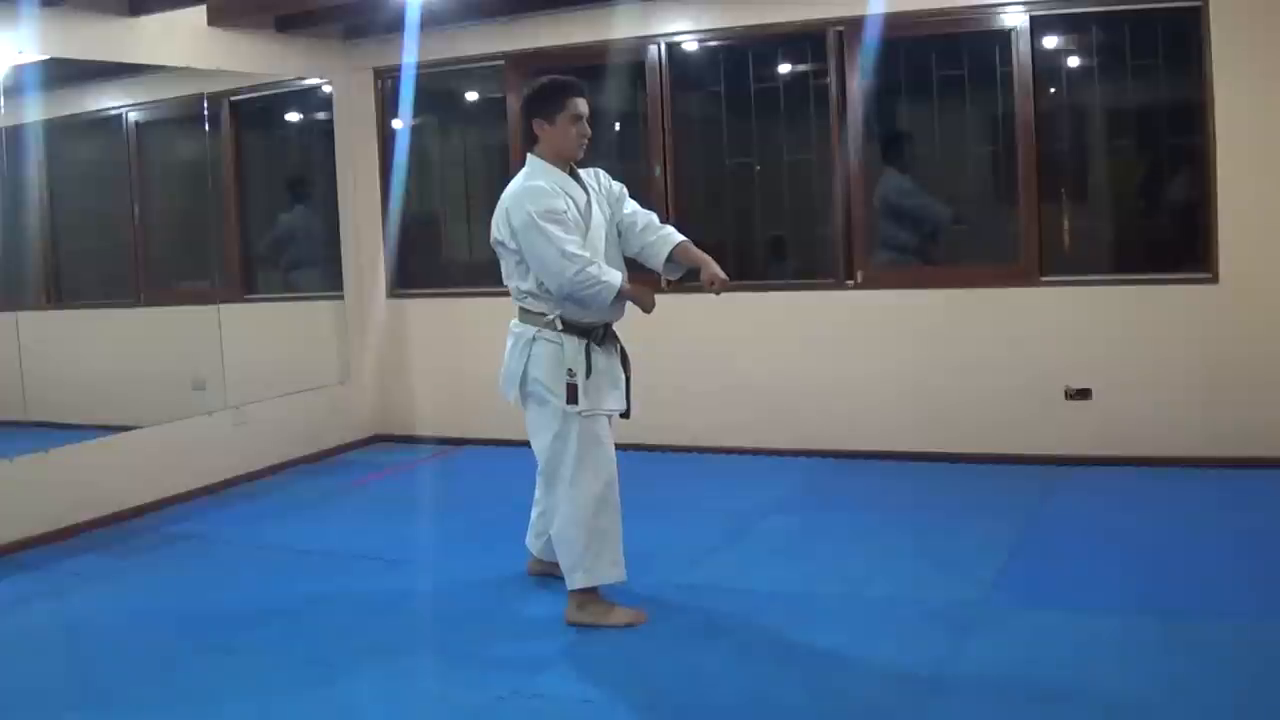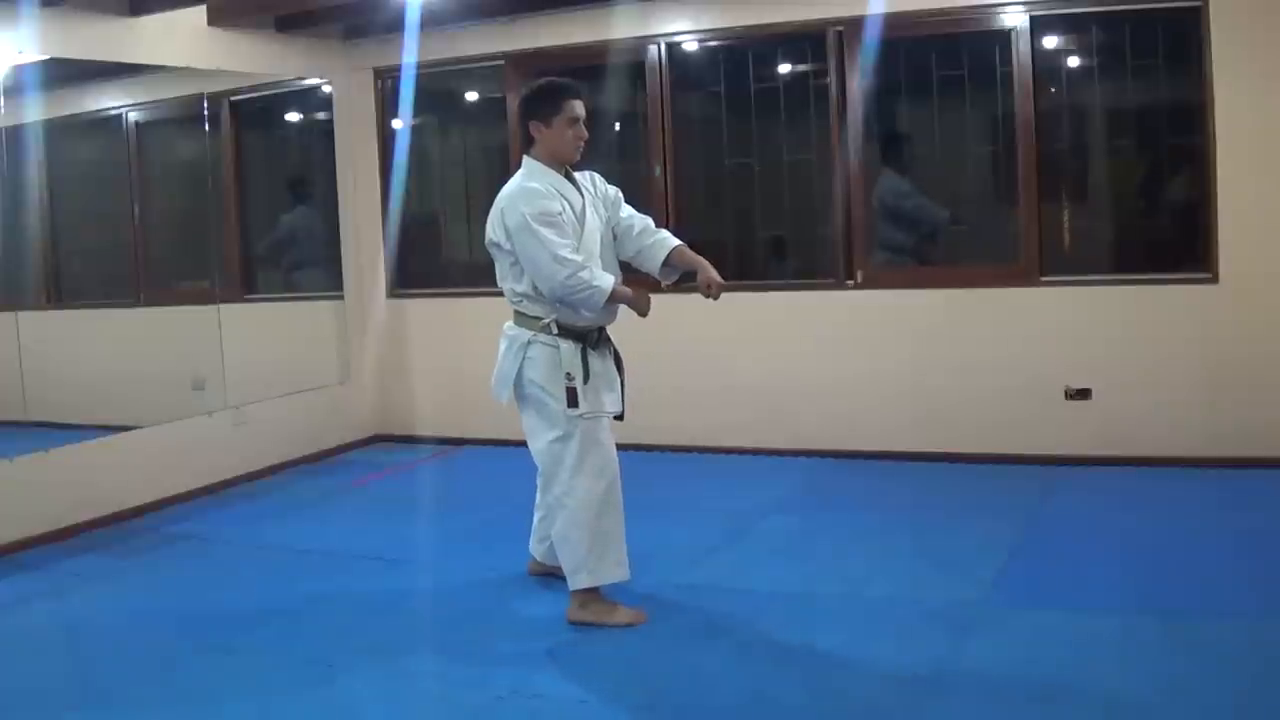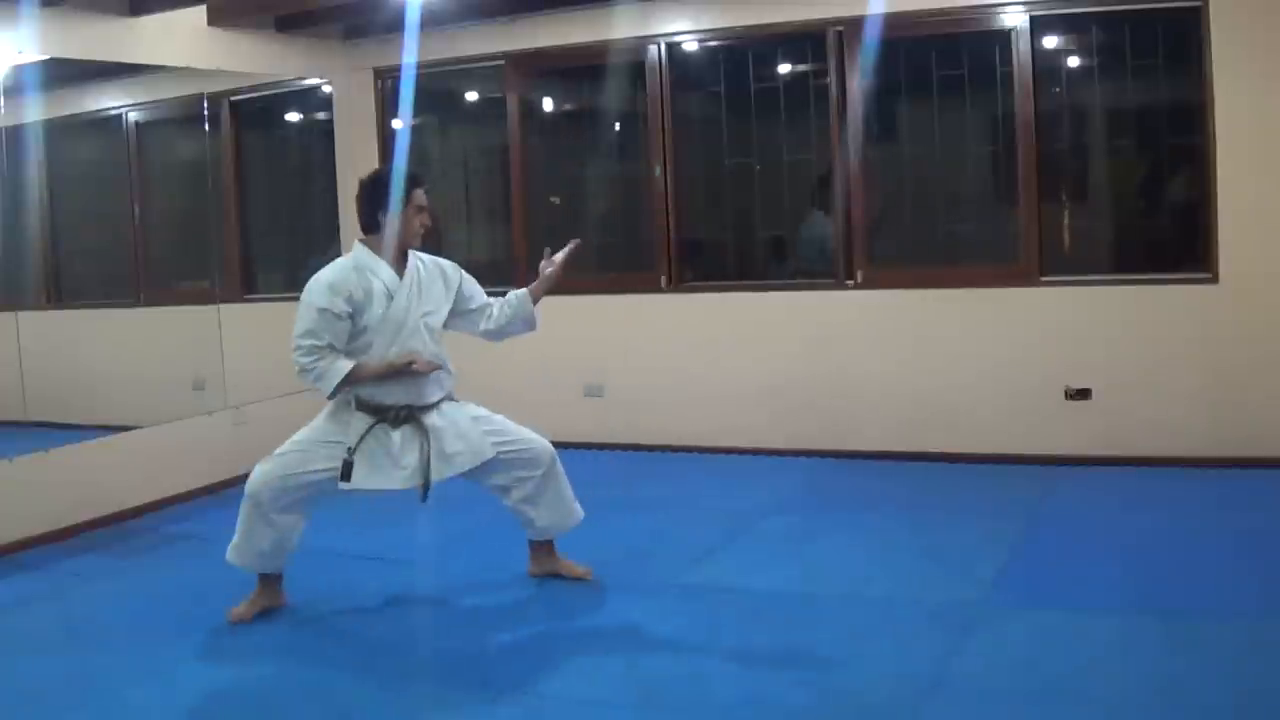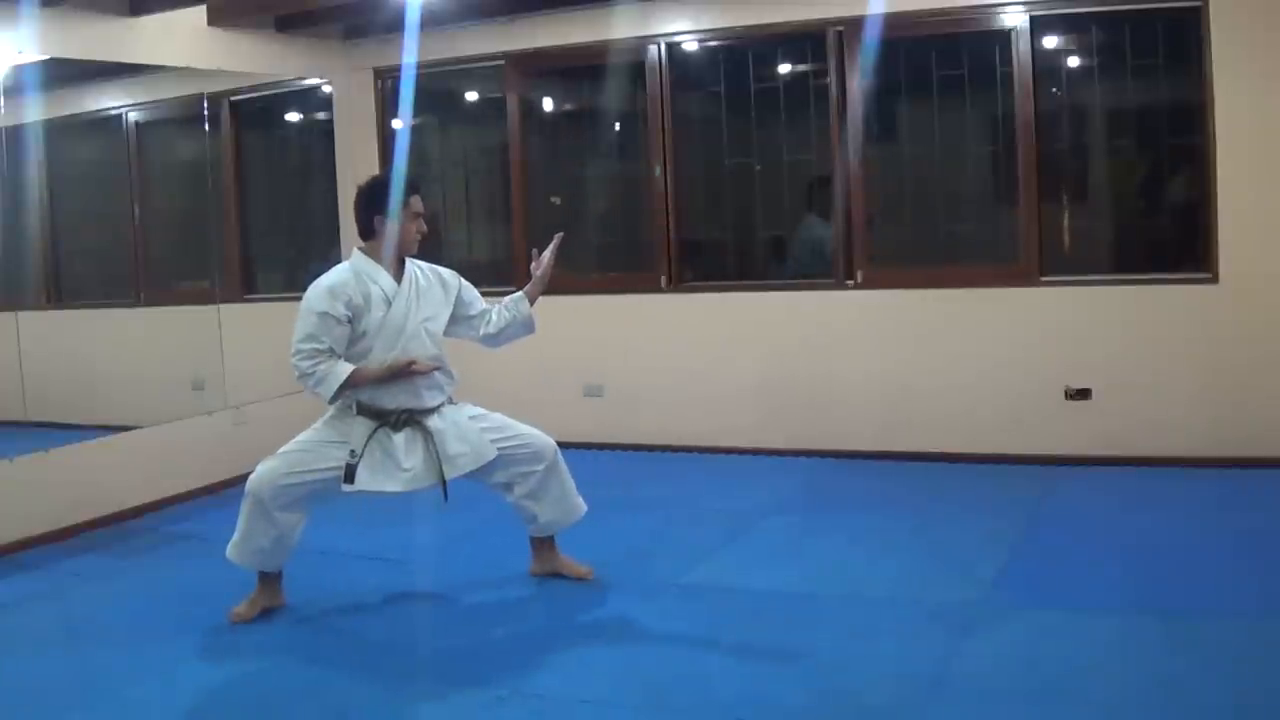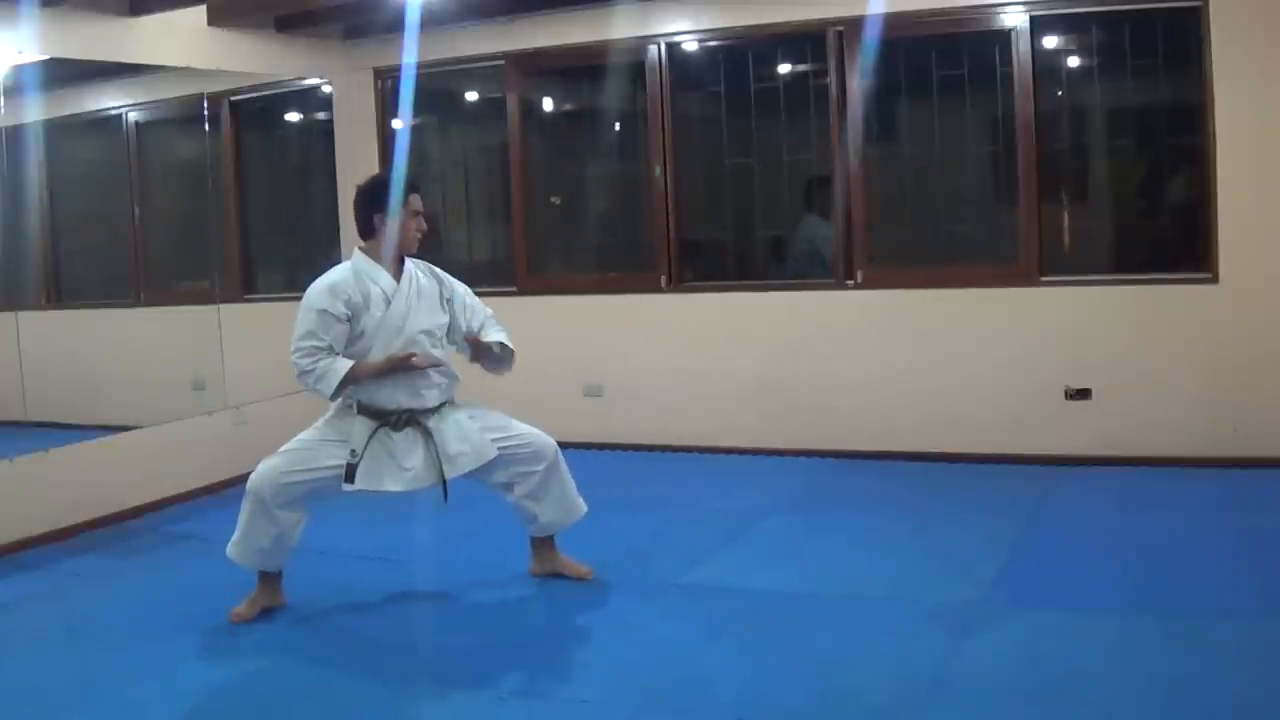
dt=1s
person 1, frame 1
left shoulder: (596, 183)
right shoulder: (529, 196)
left elbow: (644, 229)
right elbow: (573, 274)
left wrist: (702, 260)
right wrist: (635, 292)
left hip: (587, 346)
right hip: (554, 349)
left knee: (566, 461)
right knee: (584, 468)
left ankle: (545, 553)
right ankle: (585, 596)
person 1, frame 2
left shoulder: (590, 186)
right shoulder: (525, 198)
left elbow: (638, 234)
right elbow: (564, 277)
left wrist: (698, 264)
right wrist: (628, 295)
left hip: (580, 349)
right hip: (548, 352)
left knee: (568, 462)
right knee: (587, 467)
left ankle: (548, 555)
right ankle: (588, 596)
person 1, frame 3
left shoulder: (439, 273)
right shoulder: (335, 283)
left elbow: (492, 320)
right elbow: (313, 361)
left wrist: (544, 282)
right wrist: (384, 370)
left hip: (435, 417)
right hip: (358, 421)
left knee: (534, 456)
right knee: (269, 484)
left ankle: (543, 554)
right ankle: (269, 586)
person 1, frame 4
left shoulder: (438, 281)
right shoulder: (334, 289)
left elbow: (491, 326)
right elbow: (311, 365)
left wrist: (537, 285)
right wrist: (382, 374)
left hip: (437, 420)
right hip: (360, 427)
left knee: (537, 451)
right knee: (269, 484)
left ankle: (545, 554)
right ankle: (268, 587)
person 1, frame 5
left shoulder: (435, 281)
right shoulder: (334, 288)
left elbow: (484, 328)
right elbow: (309, 363)
left wrist: (488, 349)
right wrist: (381, 368)
left hip: (438, 421)
right hip: (360, 426)
left knee: (538, 451)
right knee: (270, 482)
left ankle: (545, 554)
right ankle: (268, 587)
